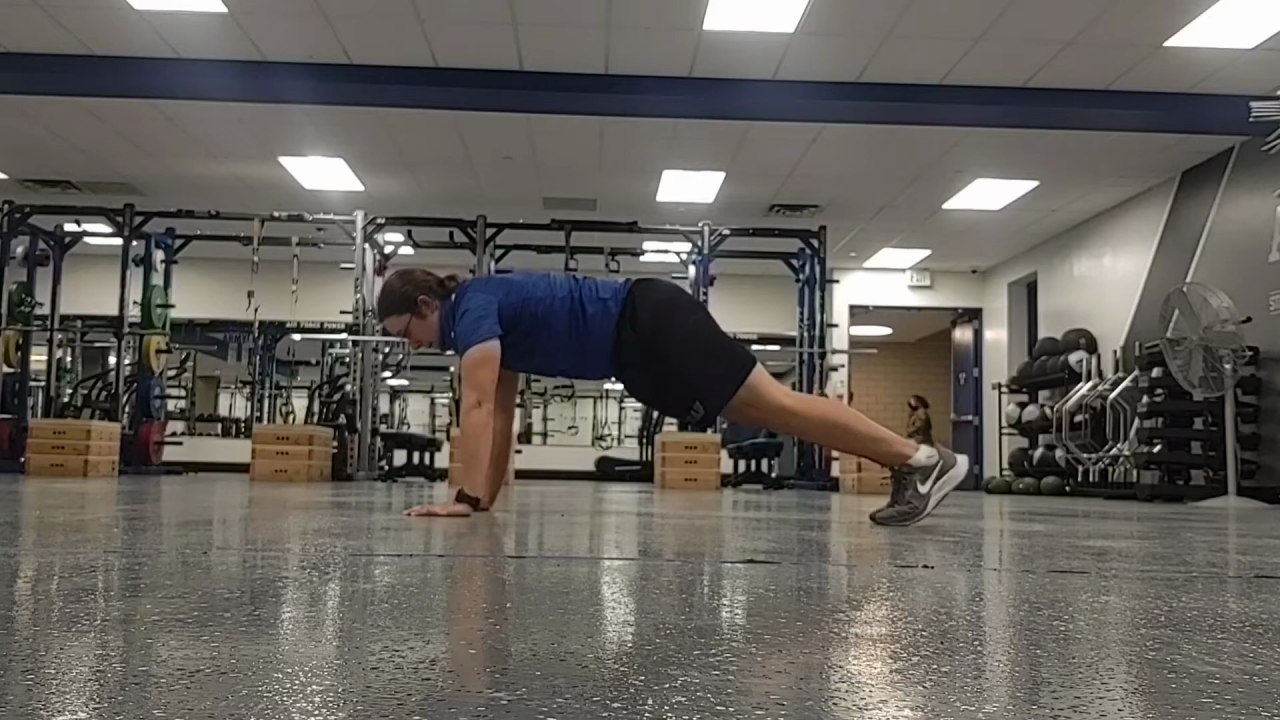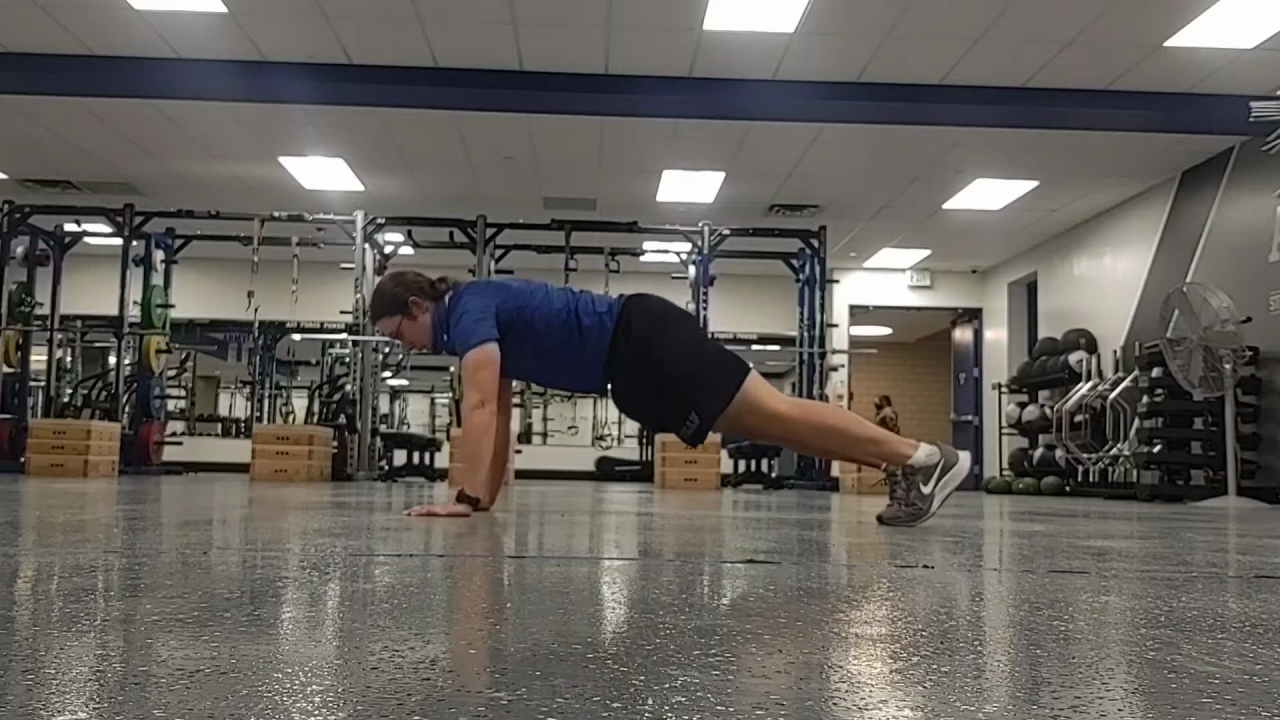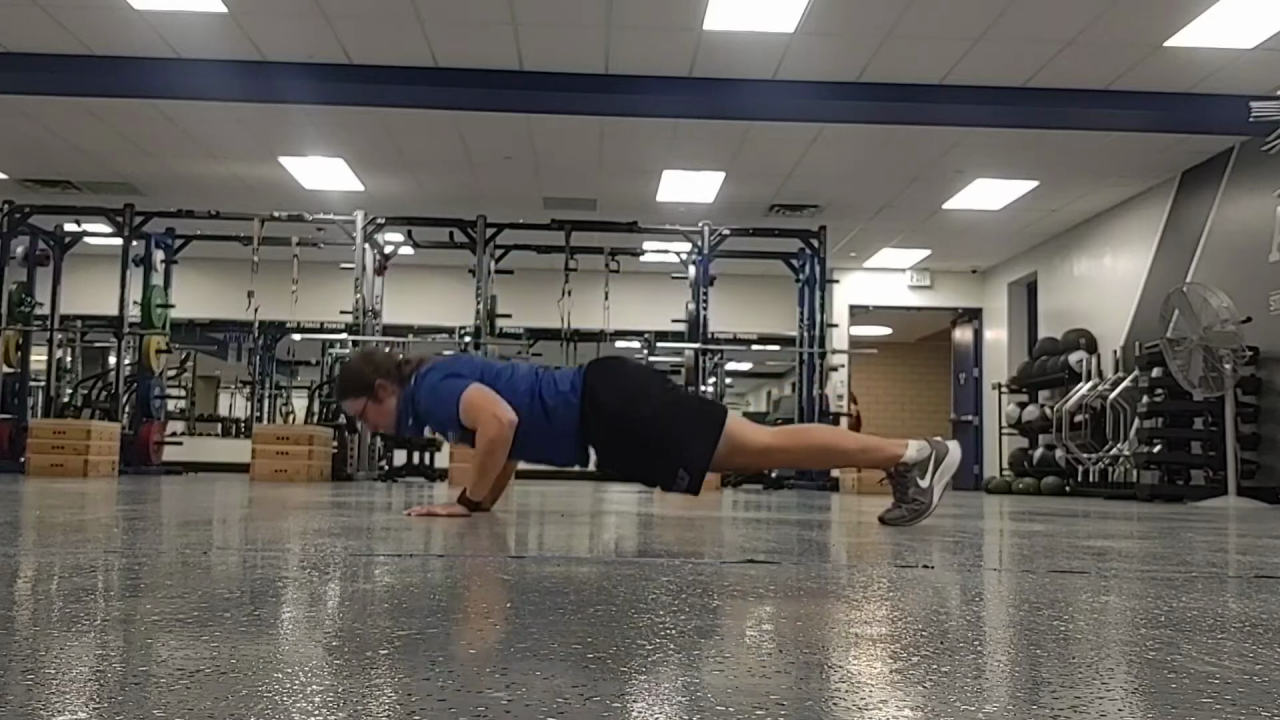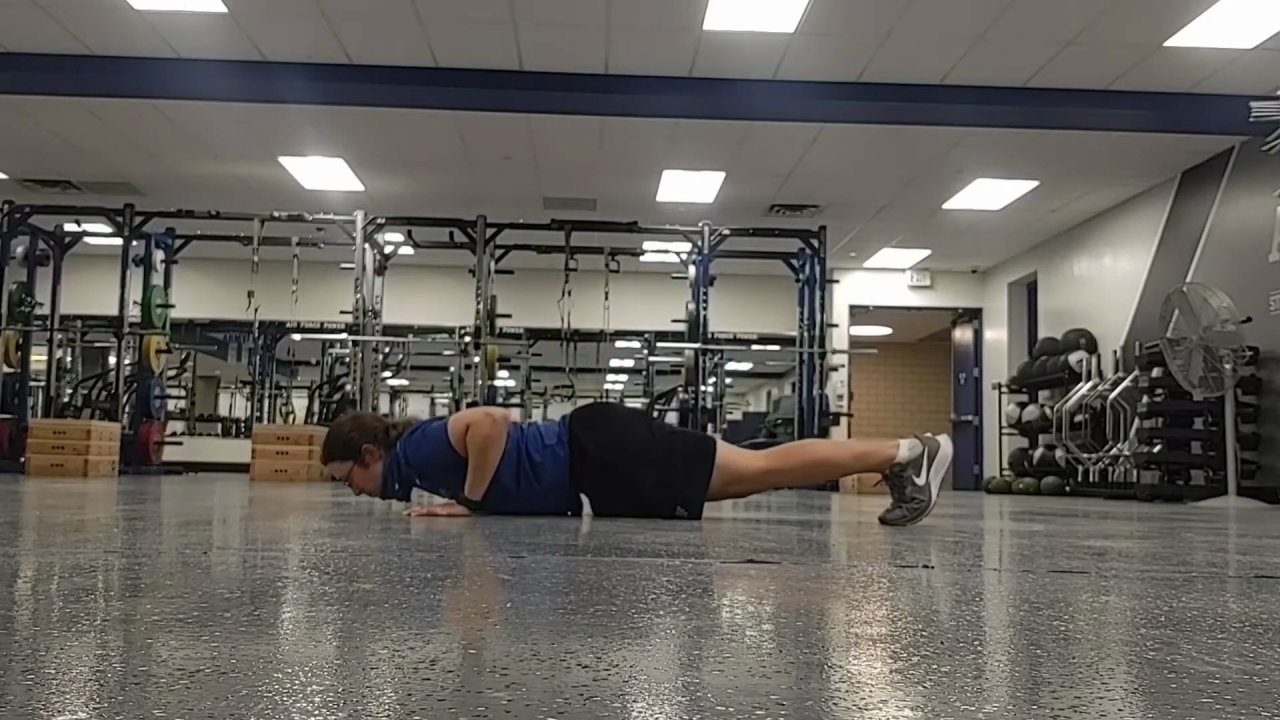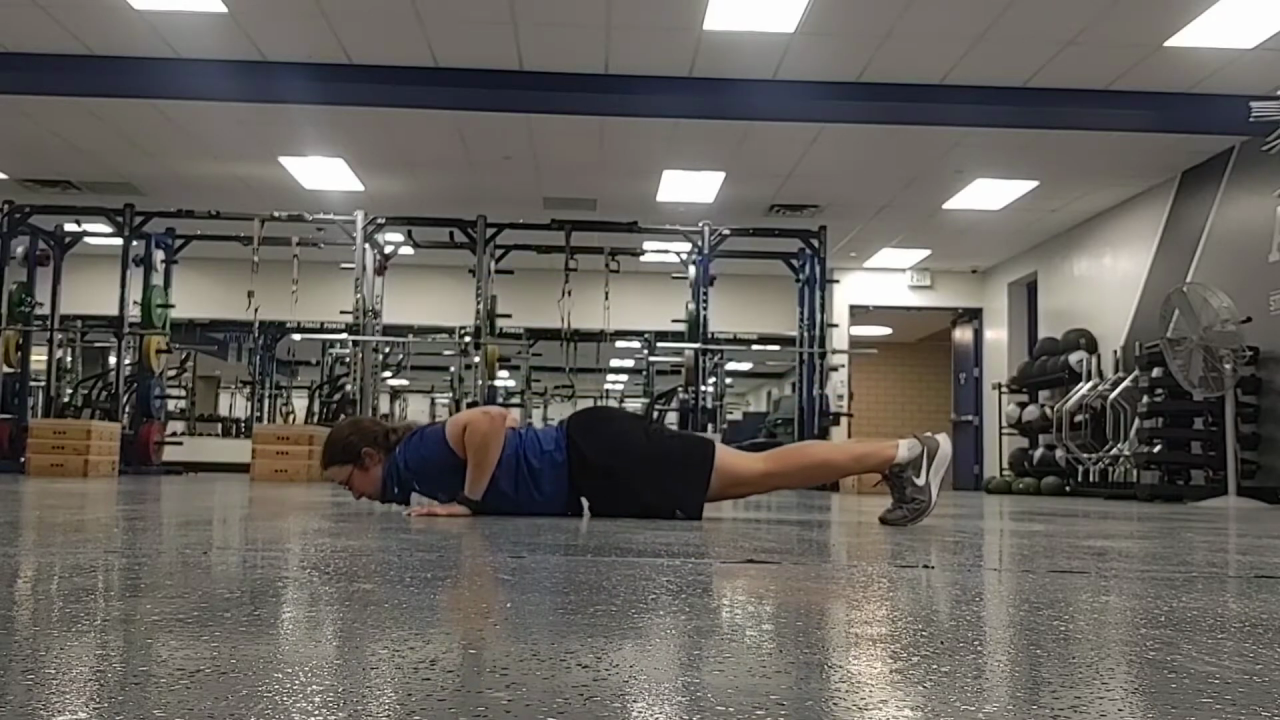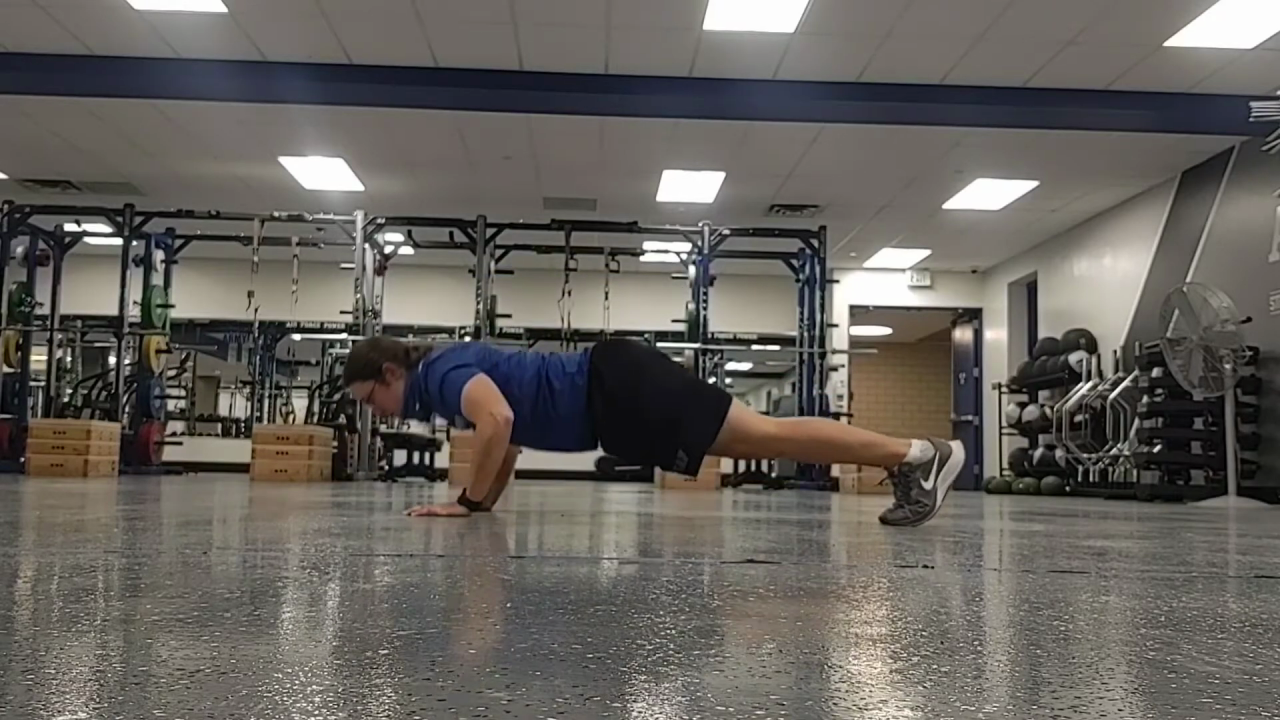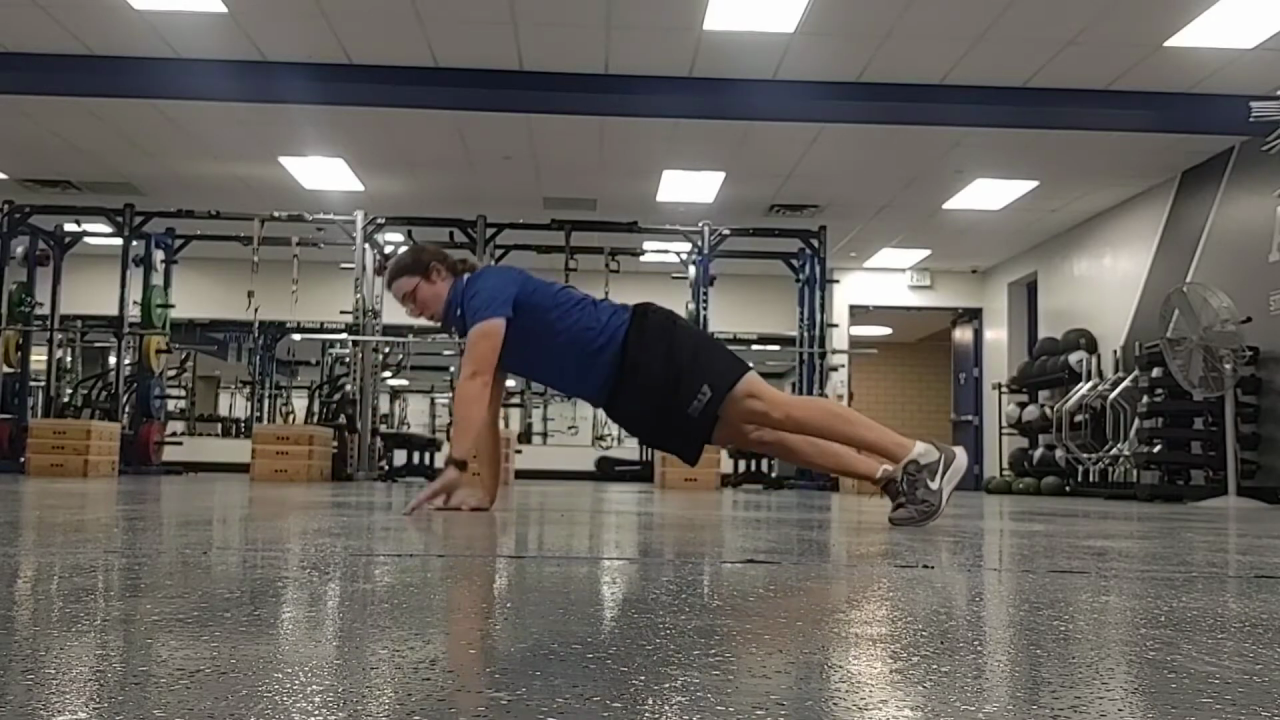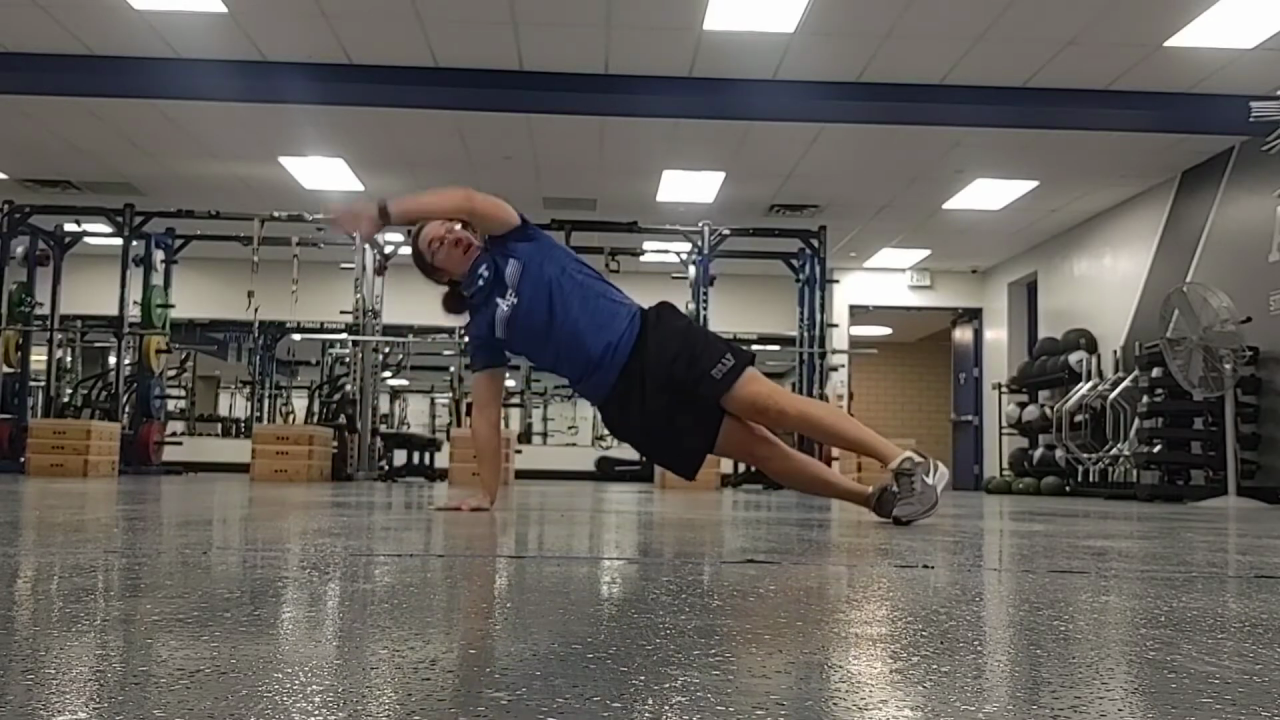
dt=0.4s
person 1, frame 1
left shoulder: (472, 307)
right shoulder: (486, 316)
left elbow: (476, 405)
right elbow: (501, 411)
left wrist: (465, 498)
right wrist: (488, 497)
left hip: (650, 324)
right hip: (643, 341)
left knee: (777, 405)
right knee: (768, 413)
left ankle: (924, 460)
right ankle: (914, 462)
person 1, frame 2
left shoulder: (467, 310)
right shoulder: (476, 314)
left elbow: (481, 407)
right elbow: (498, 411)
left wrist: (468, 498)
right wrist: (488, 496)
left hip: (641, 339)
right hip: (632, 355)
left knee: (772, 412)
right knee: (763, 425)
left ankle: (924, 457)
right ankle: (913, 461)
person 1, frame 3
left shoulder: (431, 390)
right shoulder: (439, 382)
left elbow: (501, 421)
right elbow: (504, 439)
left wrist: (469, 501)
right wrist: (481, 498)
left hip: (610, 403)
right hip: (603, 408)
left knee: (760, 444)
right knee: (754, 449)
left ankle: (915, 454)
right ankle: (909, 456)
person 1, frame 4
left shoulder: (417, 453)
right shoulder: (421, 452)
left elbow: (489, 420)
left wrist: (469, 501)
right wrist: (477, 499)
left hip: (597, 452)
right hip: (590, 453)
left knee: (757, 469)
right knee: (751, 470)
left ankle: (908, 453)
right ankle: (903, 454)
person 1, frame 5
left shoulder: (416, 455)
right shoulder: (420, 457)
left elbow: (489, 419)
left wrist: (466, 501)
right wrist: (474, 500)
left hip: (597, 455)
right hip: (588, 459)
left knee: (754, 472)
right knee: (751, 470)
left ankle: (909, 452)
right ankle: (903, 455)
person 1, frame 6
left shoulder: (442, 371)
right shoulder: (448, 375)
left elbow: (498, 423)
right elbow: (507, 438)
left wrist: (468, 500)
right wrist: (485, 498)
left hip: (619, 384)
right hip: (612, 399)
left knee: (761, 434)
right knee: (756, 442)
left ankle: (921, 455)
right ankle: (906, 461)
person 1, frame 7
left shoulder: (488, 281)
right shoulder: (474, 330)
left elbow: (475, 379)
right elbow: (487, 409)
left wrist: (455, 467)
right wrist: (486, 491)
left hip: (646, 345)
right hip: (628, 396)
left knee: (769, 410)
right knee: (753, 436)
left ankle: (922, 457)
right ankle: (891, 478)
person 1, frame 8
left shoulder: (512, 244)
right shoulder: (482, 329)
left elbow: (467, 201)
right elbow: (486, 416)
left wrist: (384, 213)
right wrist: (486, 492)
left hip: (653, 345)
right hip: (623, 402)
left knee: (768, 402)
right knee: (755, 449)
left ankle: (904, 462)
right ankle: (879, 496)
